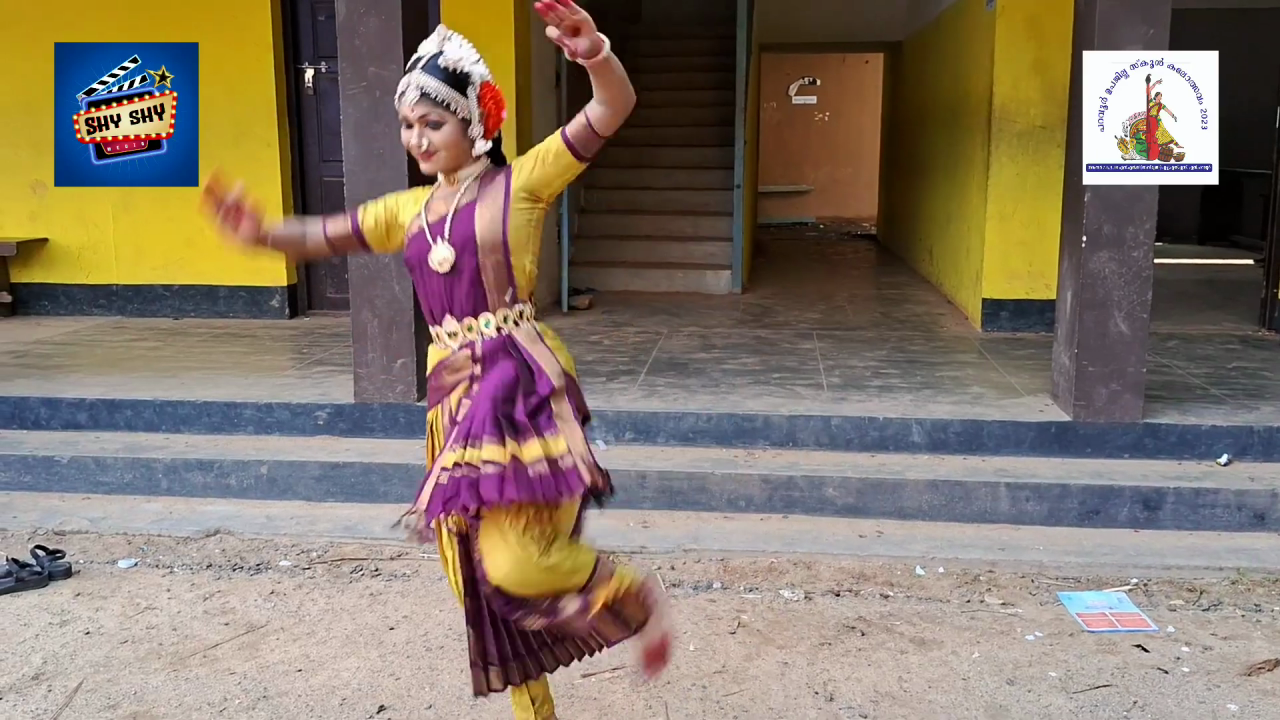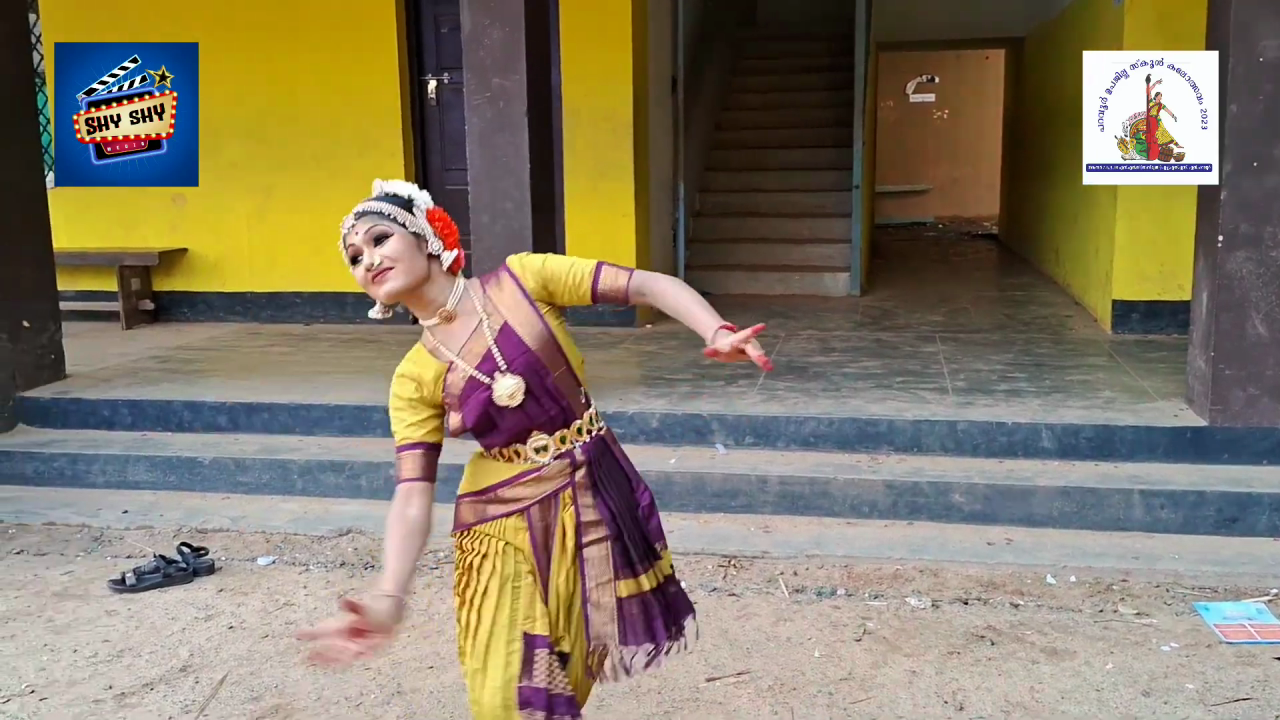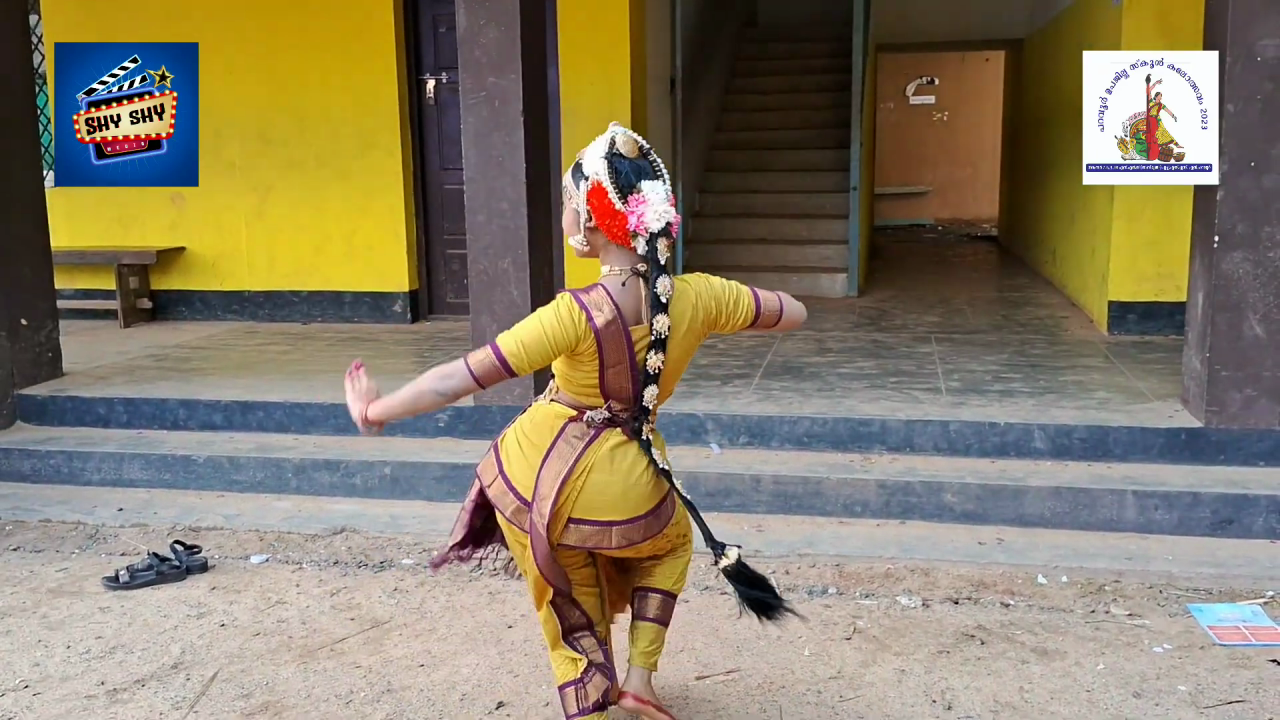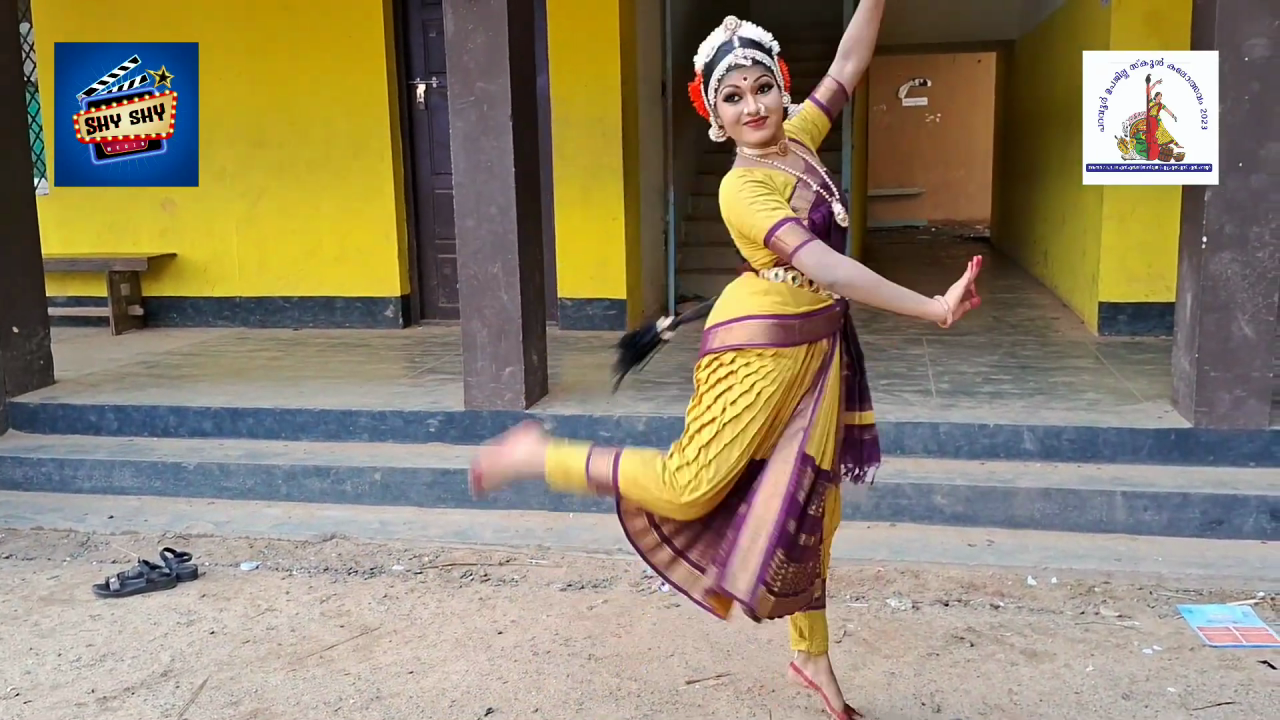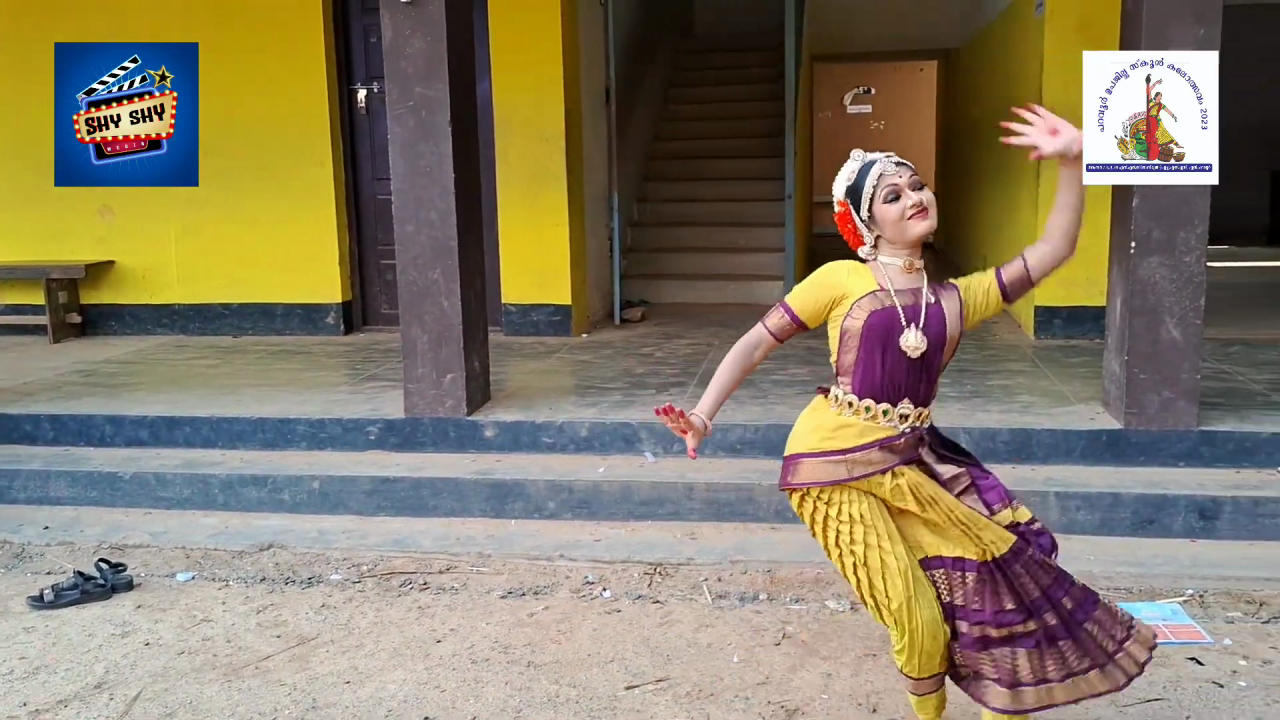
dt=1s
person 1, frame 1
left shoulder: (528, 182)
right shoulder: (415, 209)
left elbow: (611, 113)
right elbow: (314, 240)
right wrist: (258, 230)
left hip: (518, 386)
right hip: (456, 400)
left knee: (516, 566)
right knee: (482, 584)
left ankle: (628, 594)
person 1, frame 2
left shoulder: (520, 279)
right shoulder: (415, 377)
left elbow: (653, 285)
right elbow: (411, 505)
left wrist: (716, 334)
right wrist: (388, 604)
left hip: (599, 499)
right hip: (508, 519)
person 1, frame 3
left shoulder: (572, 317)
right shoulder: (689, 298)
left elbow: (460, 379)
right elbow: (791, 313)
left wrist: (374, 414)
left hip: (536, 478)
right hip: (624, 483)
left knee: (576, 610)
right knee: (666, 544)
person 1, frame 4
left shoulder: (797, 144)
right shoulder: (743, 186)
left elbow: (846, 68)
right elbow: (815, 261)
right wrist: (932, 308)
left hip: (816, 347)
right hip: (760, 342)
left knee: (809, 505)
right knee: (672, 483)
left ankle: (813, 657)
right ankle: (536, 454)
person 1, frame 5
left shoulder: (957, 299)
right shoulder: (841, 282)
left elbow: (1049, 254)
right elbow: (756, 341)
left wrist: (1067, 162)
right wrist: (705, 413)
left hip: (908, 460)
right hip: (833, 469)
left knee: (1006, 565)
right knee: (912, 614)
